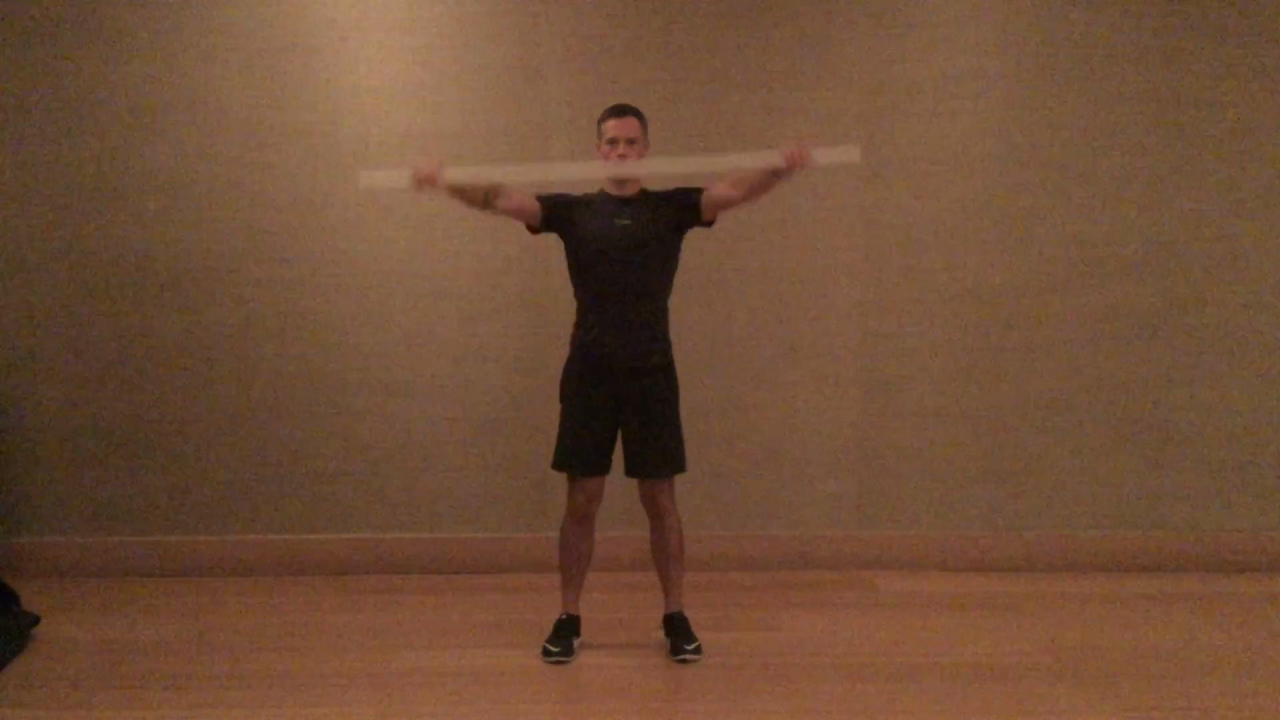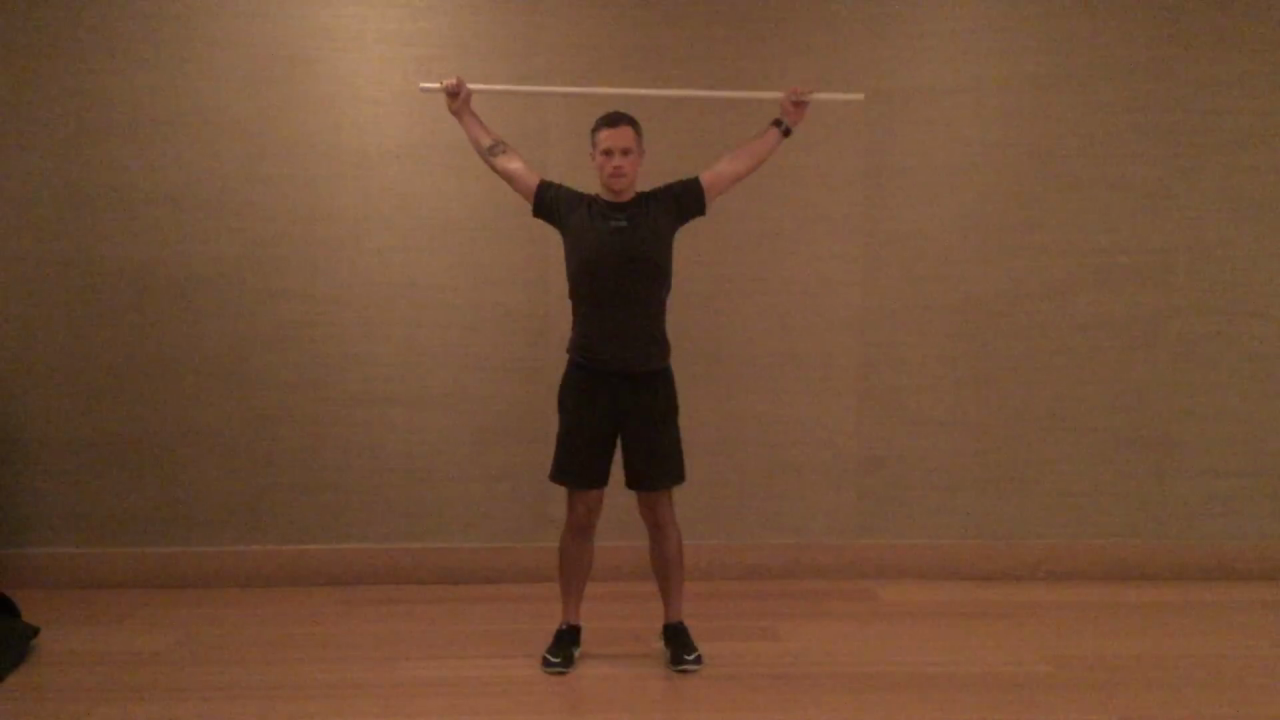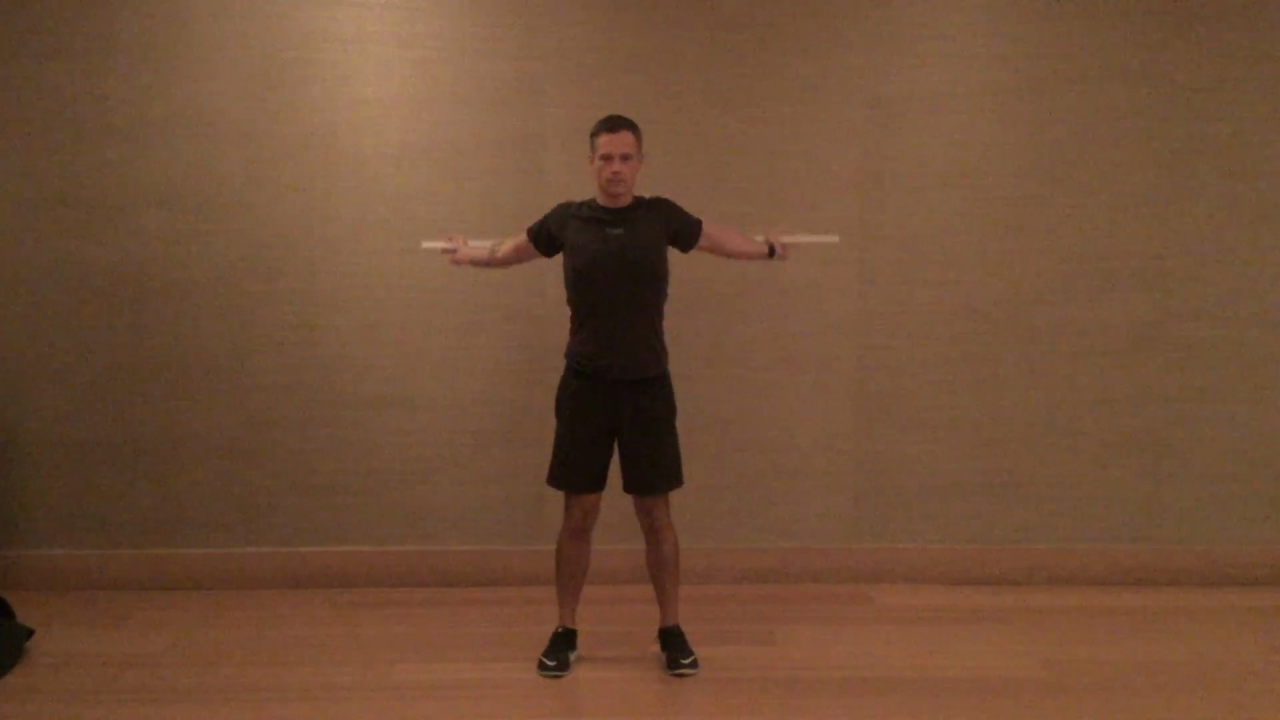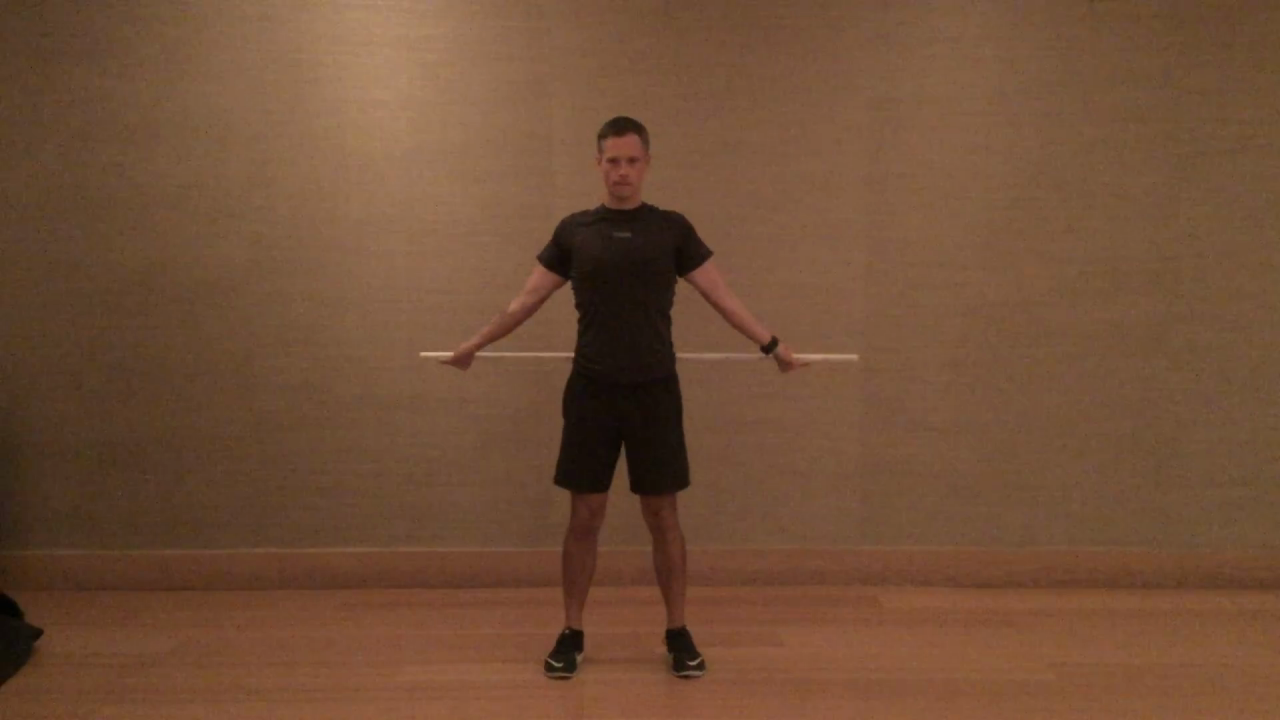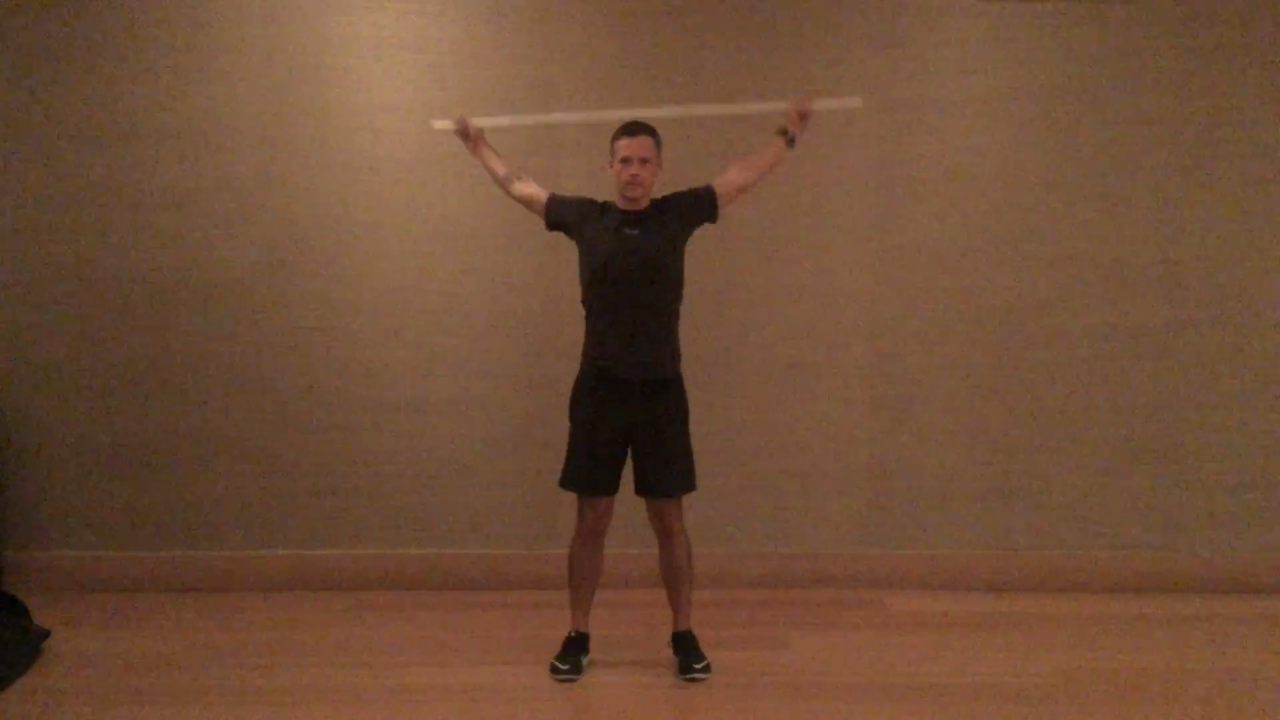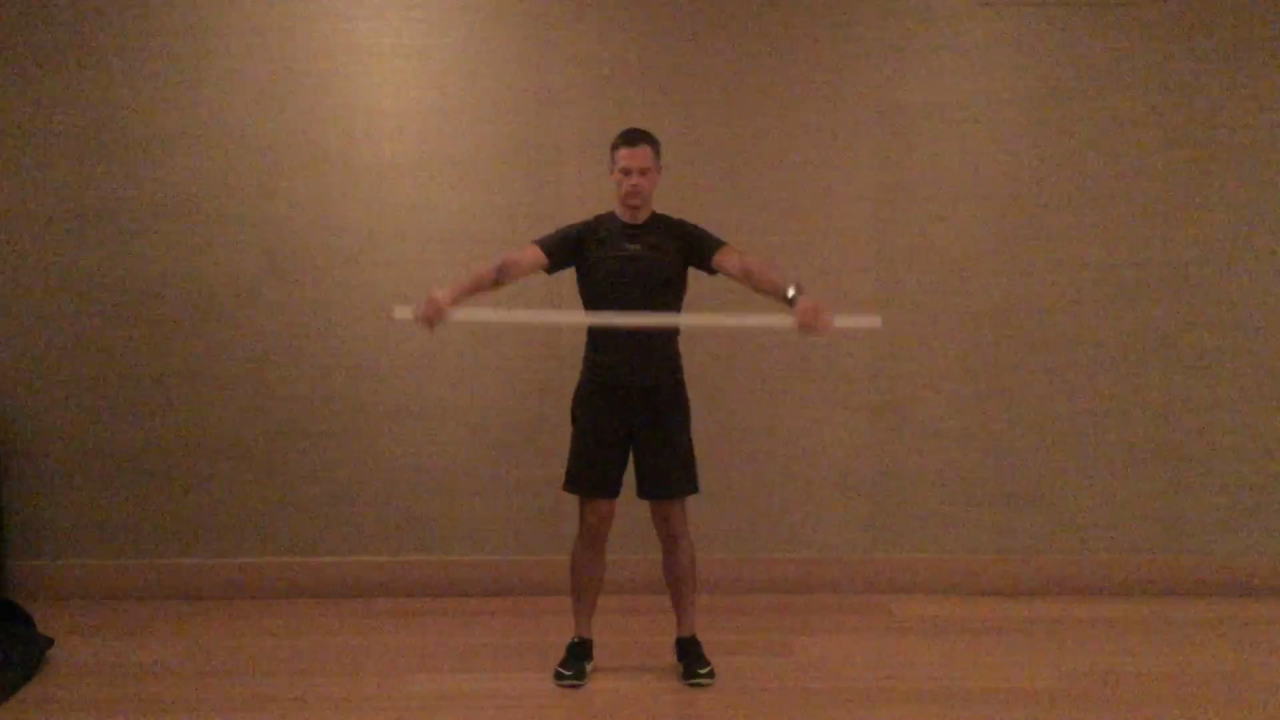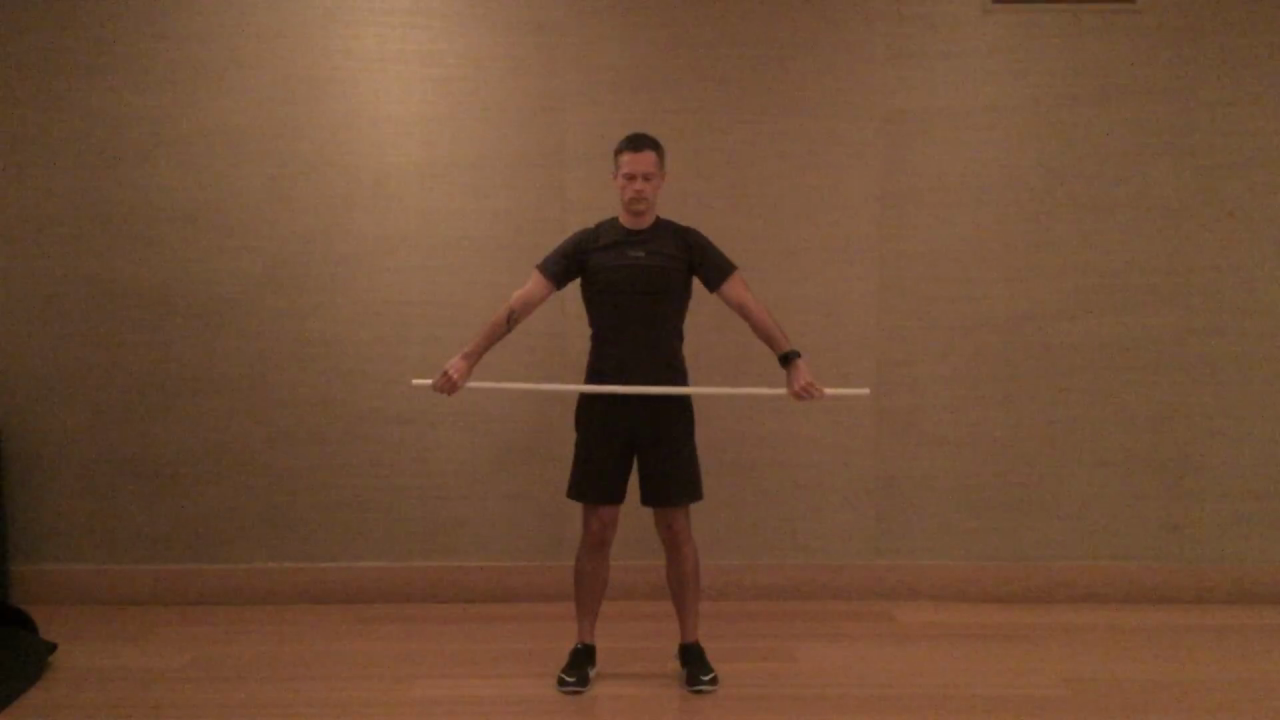
dt=0.7s
person 1, frame 1
left shoulder: (674, 207)
right shoulder: (571, 209)
left elbow: (731, 192)
right elbow: (507, 201)
left wrist: (778, 171)
right wrist: (452, 186)
left hip: (652, 372)
right hip: (589, 373)
left knee: (660, 500)
right knee: (581, 501)
left ankle: (675, 618)
right ankle: (568, 619)
person 1, frame 2
left shoulder: (667, 206)
right shoulder: (569, 209)
left elbow: (733, 167)
right elbow: (504, 160)
left wrist: (783, 124)
right wrist: (463, 113)
left hip: (650, 382)
right hip: (587, 382)
left knee: (659, 512)
right knee: (580, 512)
left ankle: (675, 627)
right ankle: (568, 629)
person 1, frame 3
left shoulder: (662, 216)
right shoulder: (567, 220)
left elbow: (716, 238)
right elbow: (512, 249)
left wrist: (768, 249)
right wrist: (469, 254)
left hip: (648, 387)
right hip: (584, 386)
left knee: (656, 515)
right knee: (578, 516)
left ankle: (671, 631)
right ankle: (565, 632)
person 1, frame 4
left shoulder: (672, 227)
right shoulder: (575, 229)
left elbow: (720, 293)
right elbow: (529, 297)
left wrist: (771, 344)
right wrist: (477, 343)
left hip: (655, 390)
right hip: (591, 390)
left knee: (663, 516)
right knee: (584, 516)
left ankle: (678, 632)
right ankle: (572, 633)
person 1, frame 5
left shoulder: (679, 213)
right shoulder: (582, 217)
left elbow: (742, 173)
right elbow: (518, 183)
left wrist: (789, 130)
right wrist: (475, 141)
left hip: (661, 391)
right hip: (599, 391)
left knee: (669, 521)
right knee: (591, 520)
left ankle: (683, 635)
right ankle: (577, 636)
person 1, frame 6
left shoulder: (681, 235)
right shoulder: (584, 235)
left elbow: (739, 264)
right elbow: (517, 261)
left wrist: (793, 295)
right wrist: (454, 293)
left hip: (663, 394)
right hip: (600, 394)
left knee: (673, 522)
right knee: (592, 523)
left ankle: (688, 641)
right ankle: (582, 642)
person 1, frame 7
left shoulder: (686, 242)
right shoulder: (587, 243)
left elbow: (744, 300)
right elbow: (525, 298)
left wrist: (792, 360)
right wrist: (469, 356)
left hip: (668, 403)
right hip: (603, 403)
left knee: (676, 530)
right knee: (596, 531)
left ankle: (691, 648)
right ankle: (584, 649)
